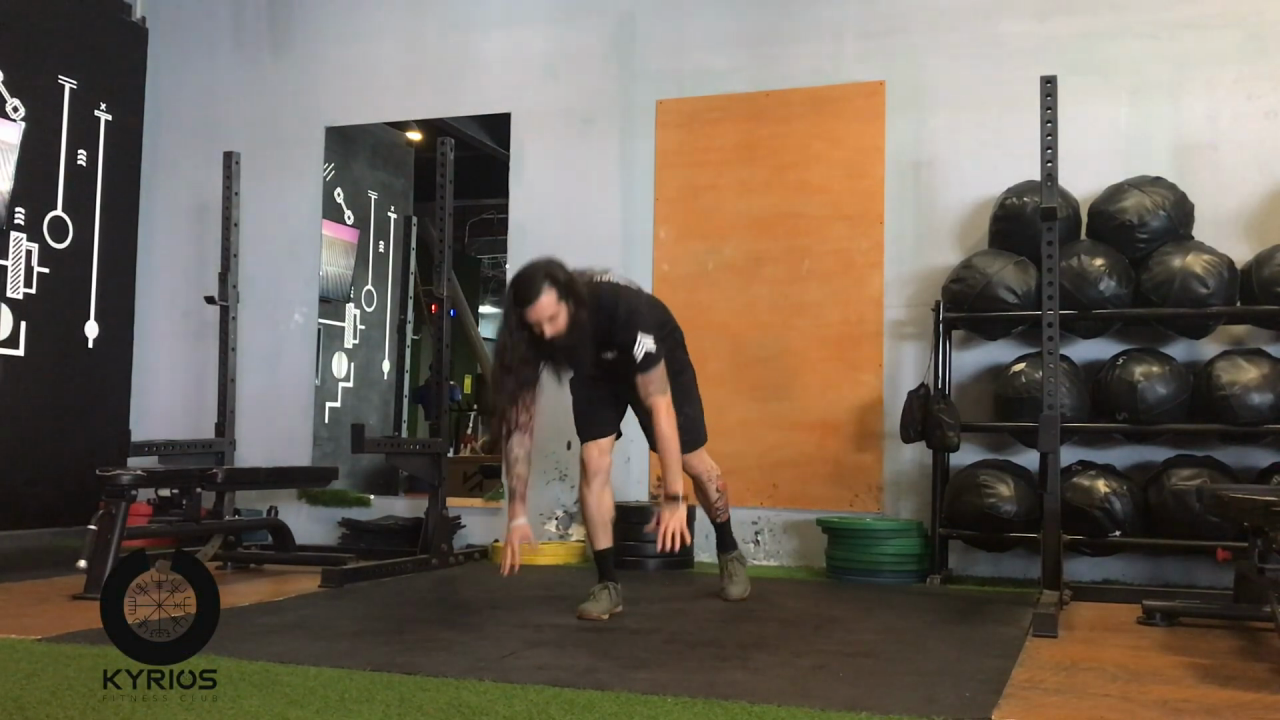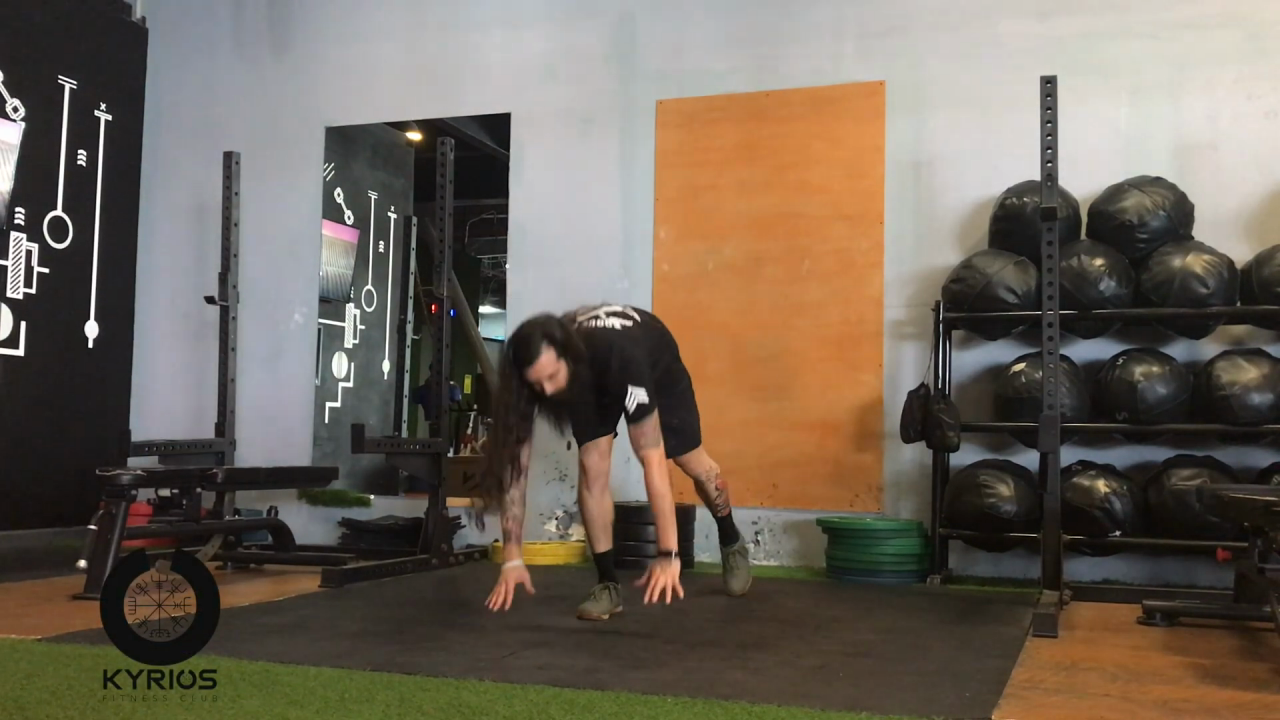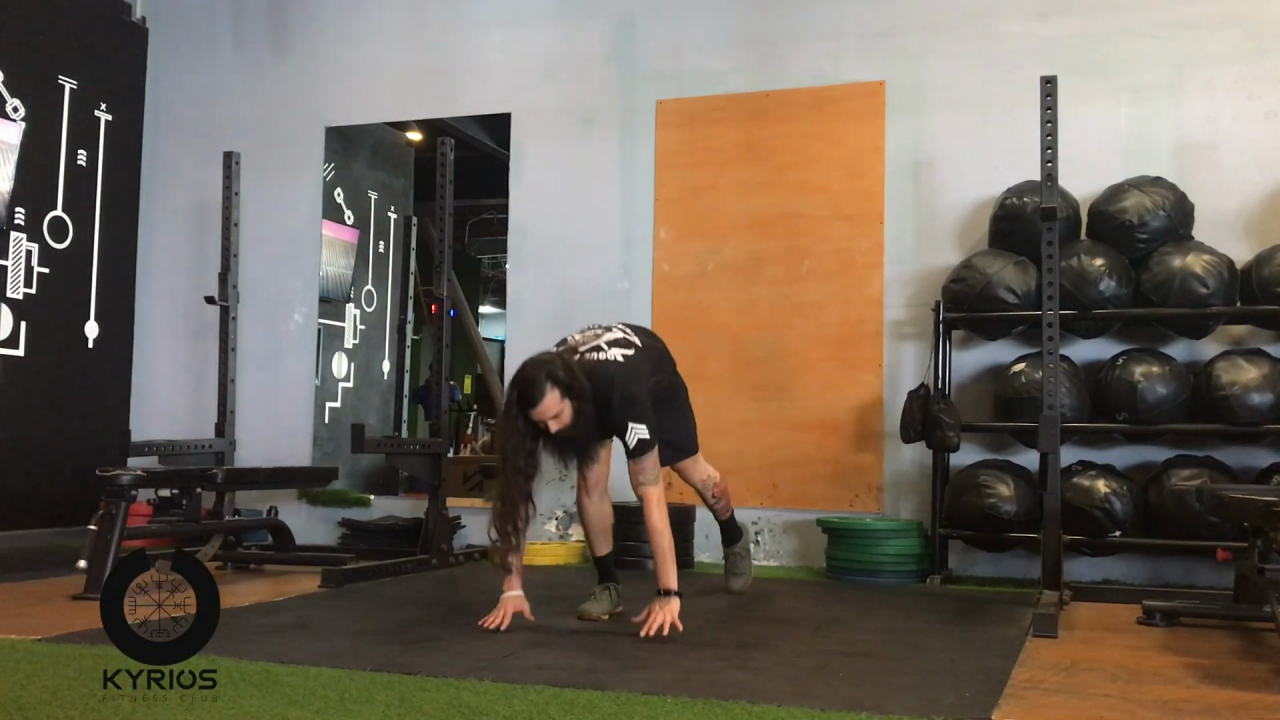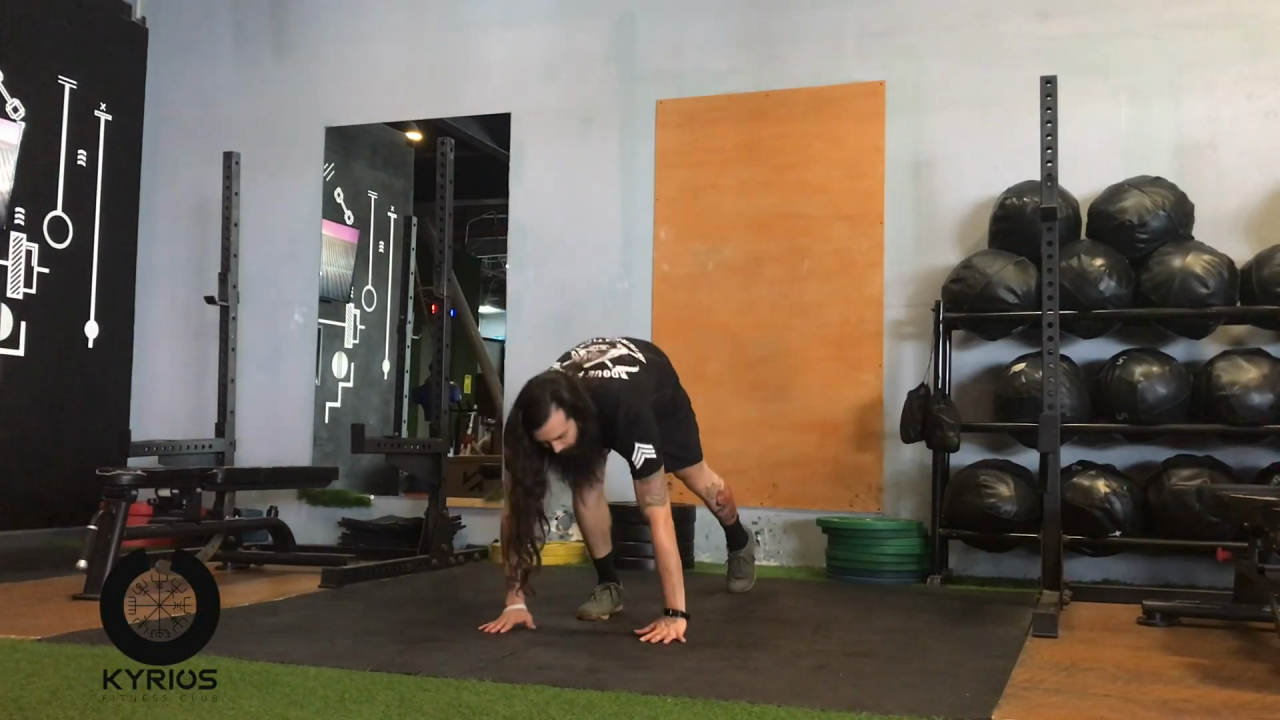
dt=0.2s
person 1, frame 1
left shoulder: (623, 309)
right shoulder: (534, 335)
left elbow: (660, 406)
right elbow: (520, 421)
left wrist: (673, 499)
right wrist: (518, 514)
left hip: (659, 357)
right hip: (594, 373)
left knee: (693, 460)
right knee: (593, 466)
left ankle: (730, 553)
right ankle: (608, 583)
person 1, frame 2
left shoulder: (621, 359)
right shoulder: (536, 373)
left elbow: (653, 460)
right elbow: (514, 465)
left wrist: (668, 555)
right wrist: (512, 559)
left hip: (655, 365)
right hip: (588, 376)
left knee: (692, 461)
right knee: (592, 468)
left ankle: (732, 543)
right ankle: (608, 583)
person 1, frame 3
left shoulder: (623, 394)
right shoulder: (537, 404)
left elbow: (652, 497)
right elbow: (514, 493)
left wrist: (668, 595)
right wrist: (512, 588)
left hip: (654, 376)
right hip: (589, 379)
left knee: (692, 469)
right knee: (590, 477)
left ankle: (734, 540)
right ankle: (608, 583)
person 1, frame 4
left shoulder: (627, 414)
right shoulder: (527, 425)
left elbow: (658, 515)
right elbow: (516, 511)
left wrist: (675, 613)
right wrist: (515, 601)
left hip: (657, 387)
right hip: (589, 386)
left knee: (696, 476)
right knee: (585, 487)
left ankle: (740, 544)
right ankle: (609, 584)
